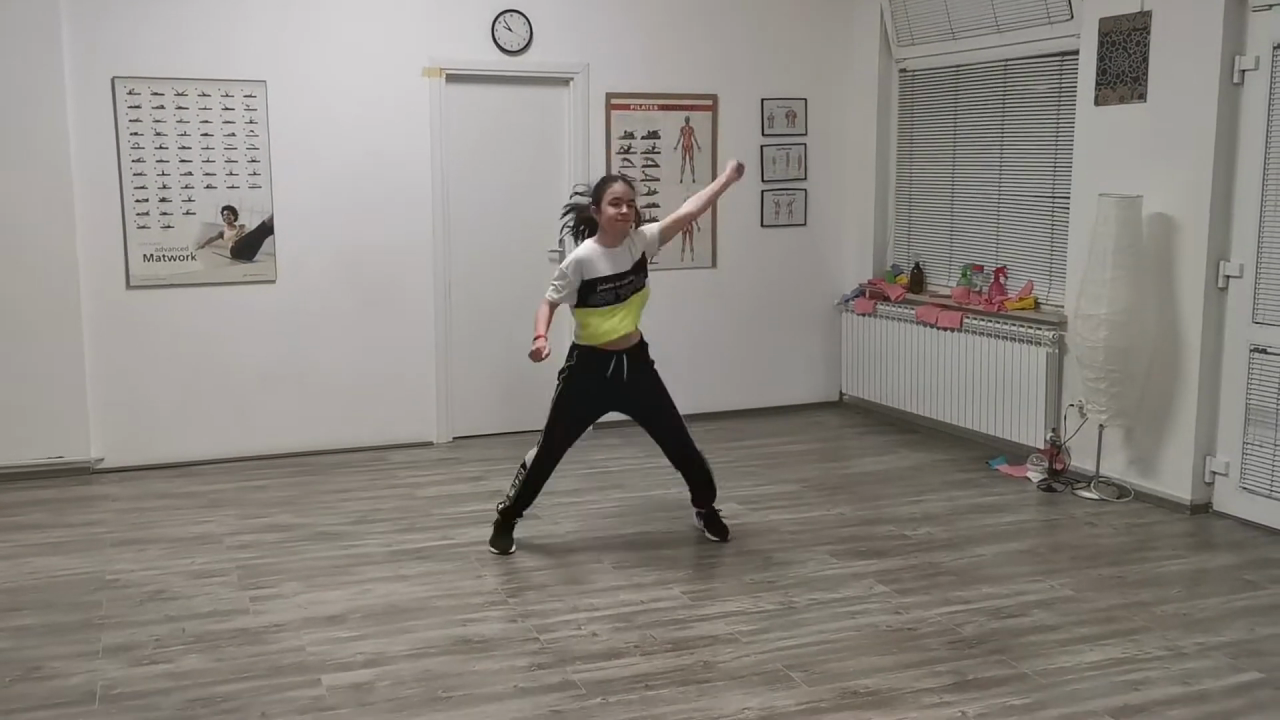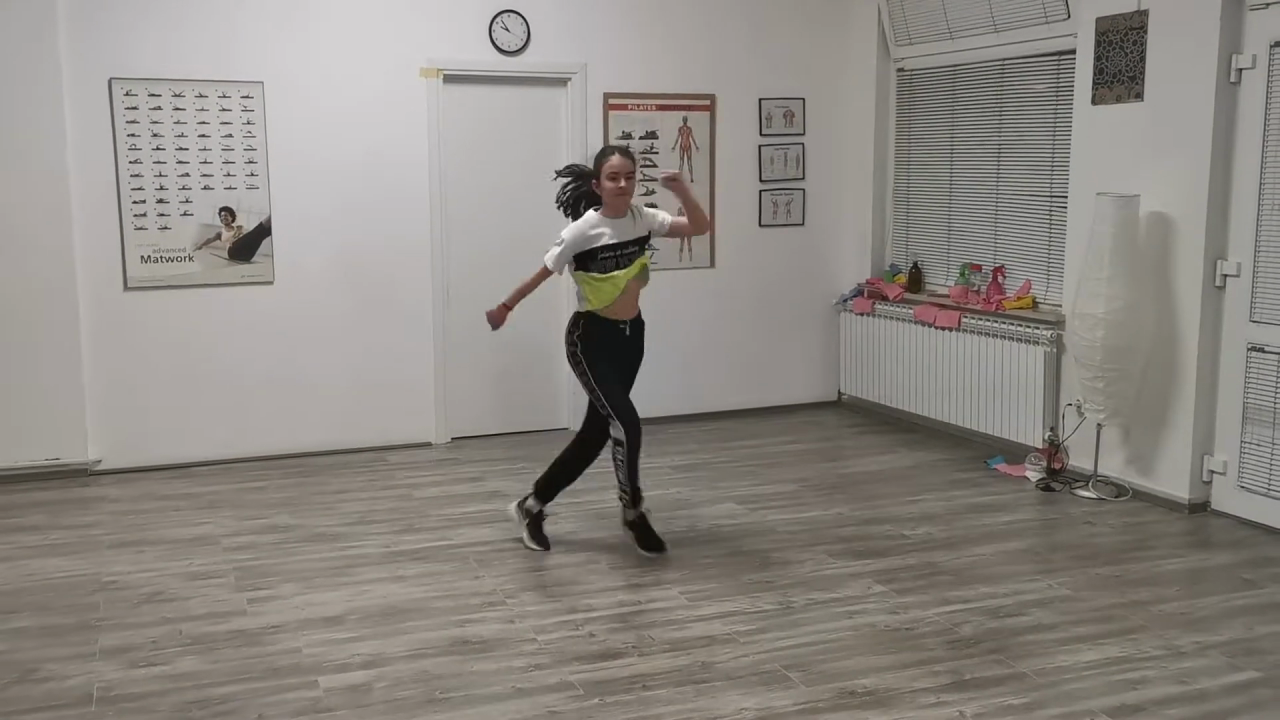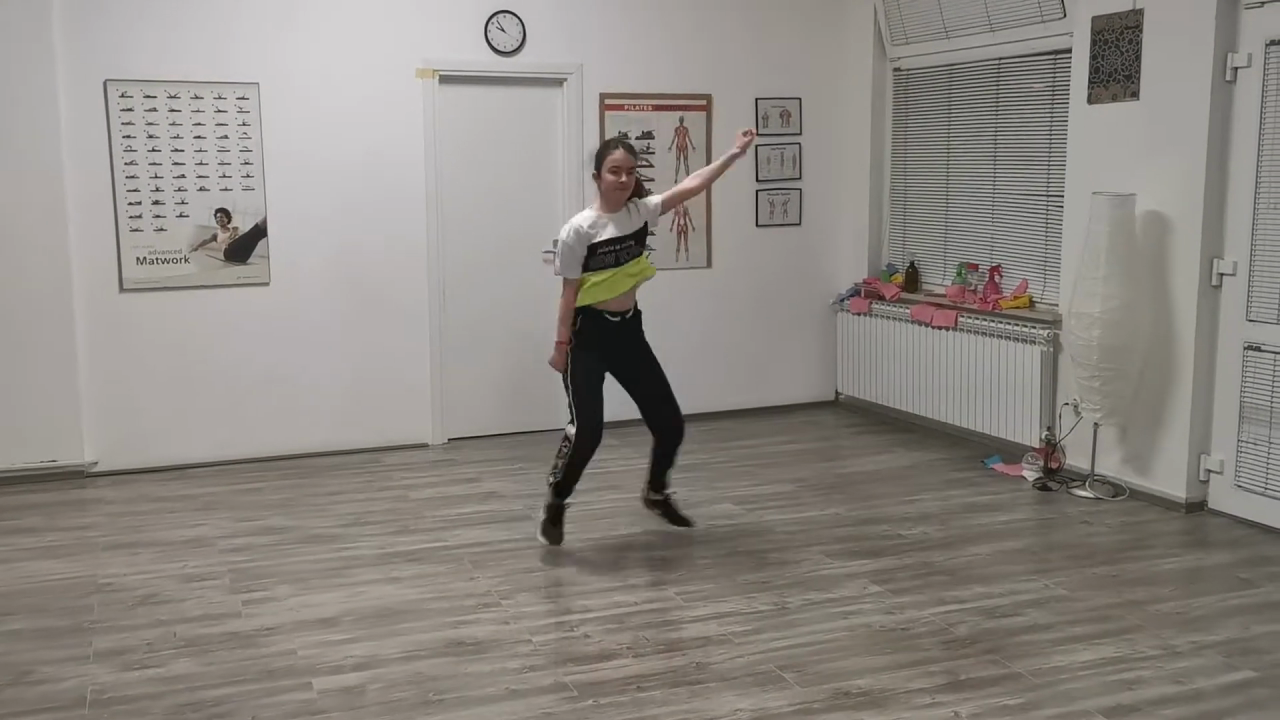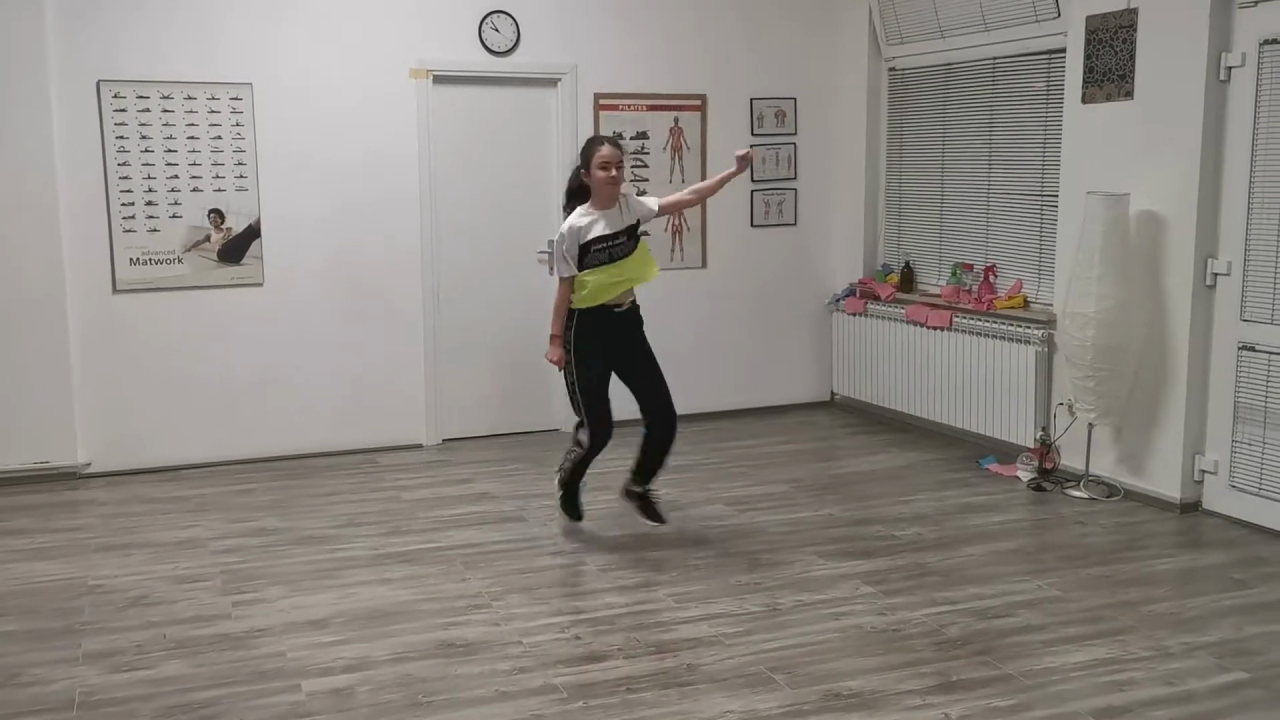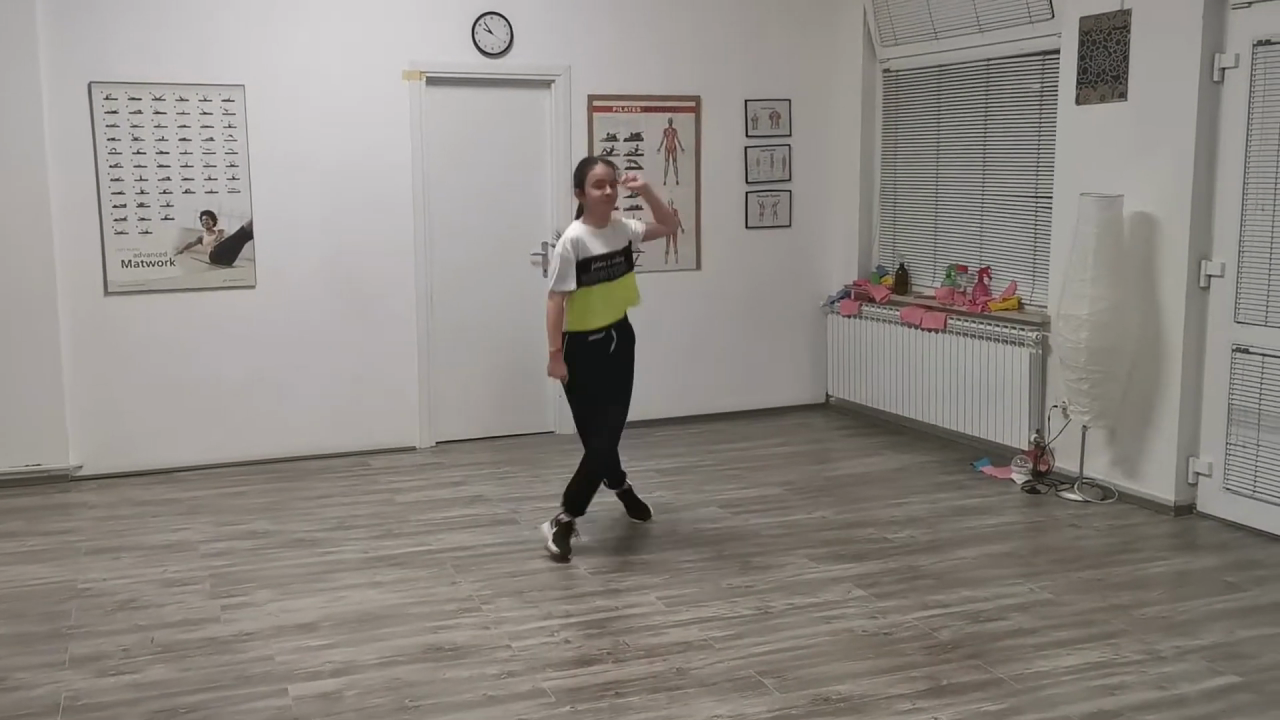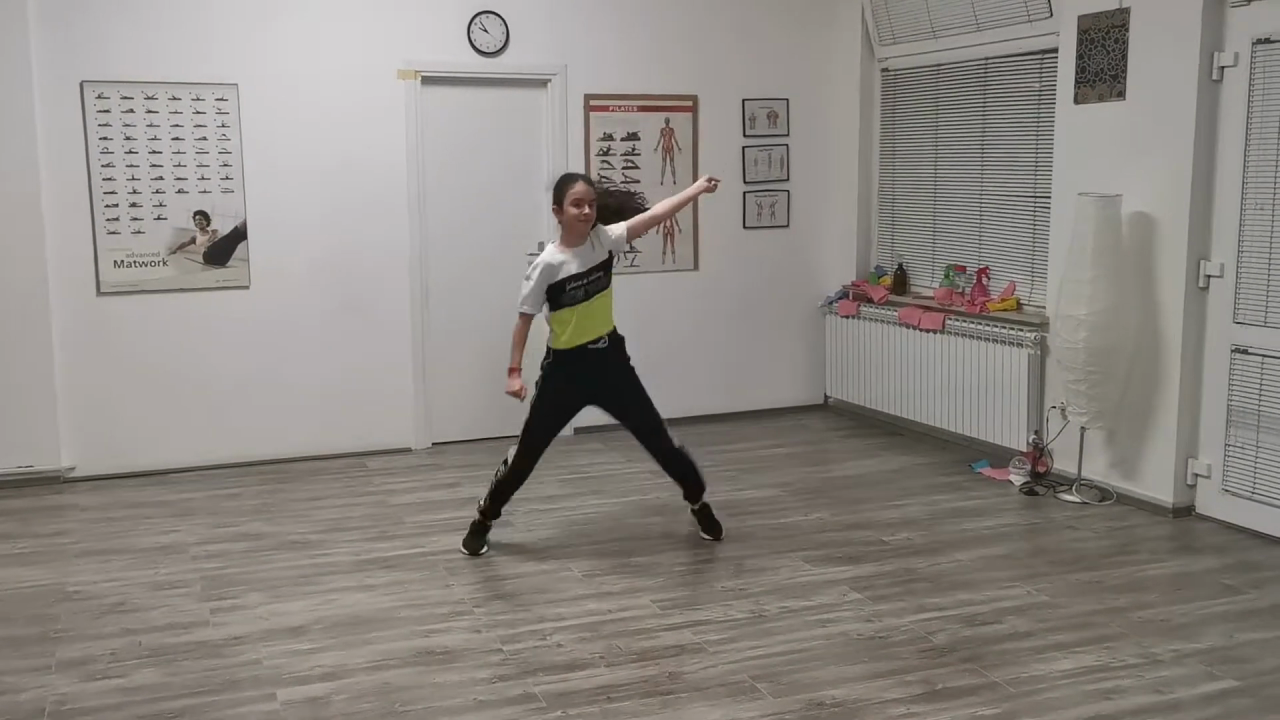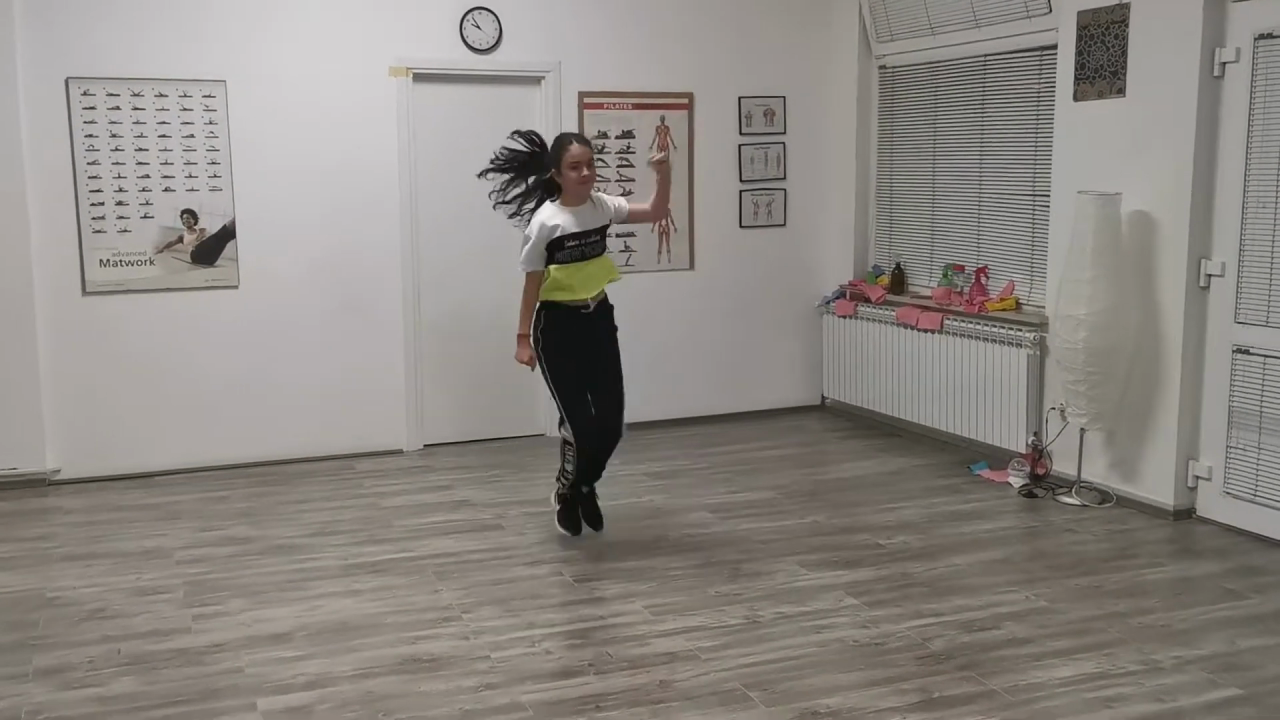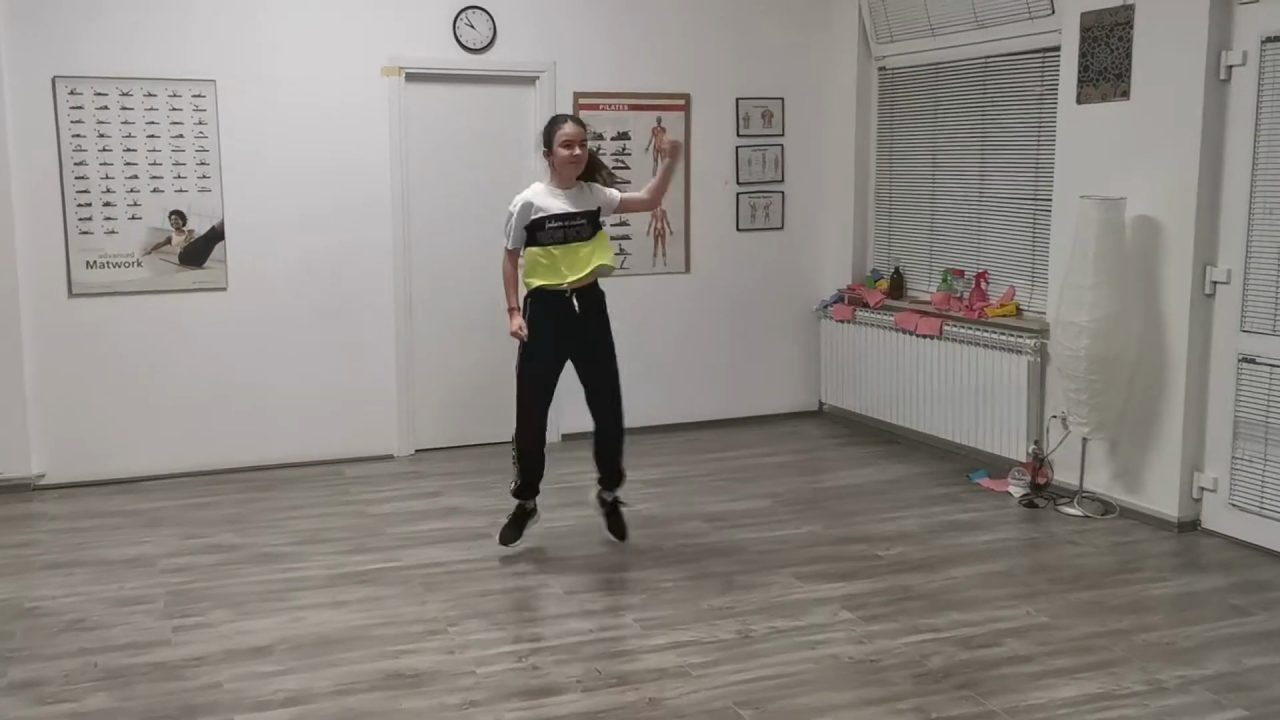
dt=0.3s
person 1, frame 1
left shoulder: (642, 240)
right shoulder: (579, 261)
left elbow: (687, 214)
right elbow: (548, 304)
left wrist: (726, 179)
right wrist: (540, 339)
left hip: (635, 364)
right hip: (588, 366)
left knee: (679, 444)
right knee: (549, 450)
left ankle: (705, 507)
right ankle: (507, 518)
person 1, frame 2
left shoulder: (643, 217)
right shoulder: (582, 229)
left elbow: (700, 227)
right elbow: (544, 273)
left wrist: (681, 190)
right wrist: (505, 307)
left hip: (630, 335)
right hip: (588, 339)
left knee: (595, 433)
right knee: (625, 422)
left ankle: (532, 506)
right ankle: (633, 513)
person 1, frame 3
left shoulder: (643, 210)
right shoulder: (578, 229)
left elbow: (693, 186)
right elbow: (569, 289)
left wrist: (735, 152)
right wrist: (561, 342)
left hip: (629, 329)
right hip: (591, 332)
left knee: (668, 419)
right knee: (586, 431)
left ankle: (657, 492)
right ankle: (555, 506)
person 1, frame 4
left shoulder: (634, 207)
right shoulder: (574, 227)
left elbow: (688, 198)
right elbow: (565, 287)
left wrist: (734, 172)
right wrist: (556, 339)
left hip: (628, 322)
right hip: (589, 328)
left knee: (662, 415)
right knee: (597, 428)
left ankle: (639, 487)
right ankle: (568, 483)
person 1, frame 5
left shoulder: (621, 228)
right shoulder: (572, 241)
left elbow: (669, 227)
right elbow: (557, 304)
left wrist: (648, 192)
right wrist: (555, 356)
left hip: (618, 339)
right hip: (578, 347)
left knee: (606, 435)
right knee: (596, 438)
left ankle: (563, 522)
right ankle: (620, 484)
person 1, frame 6
left shoulder: (605, 239)
right shoulder: (547, 265)
left elbow: (652, 216)
right elbow: (524, 319)
left wrist: (696, 188)
right wrist: (514, 371)
left hip: (609, 356)
right hip: (565, 366)
left knee: (657, 437)
right knee: (528, 449)
left ankle: (696, 502)
right ankle: (485, 516)
person 1, frame 7
left shoulder: (602, 205)
right shoulder: (544, 221)
left elbow: (657, 210)
right elbow: (529, 282)
left wrist: (663, 175)
right wrist: (523, 338)
left hip: (598, 318)
right hip: (555, 324)
left knee: (611, 418)
right knee: (578, 418)
left ankle: (583, 486)
right ankle: (567, 492)
person 1, frame 8
left shoulder: (596, 194)
right shoulder: (528, 202)
left elbow: (650, 201)
right elbow: (511, 259)
left wrist: (670, 164)
right wrist: (514, 311)
left hip: (590, 306)
right hip: (545, 310)
left knee: (608, 410)
right knee: (531, 414)
left ankle: (609, 495)
right ankle: (525, 502)
